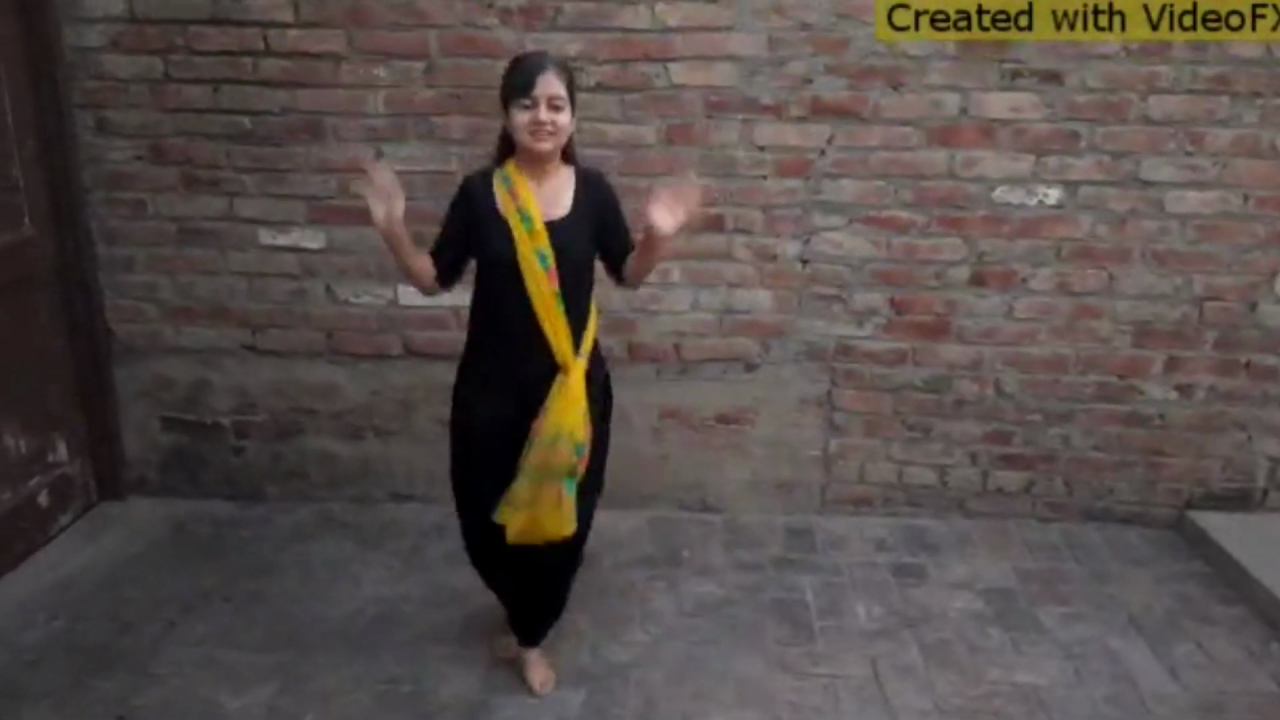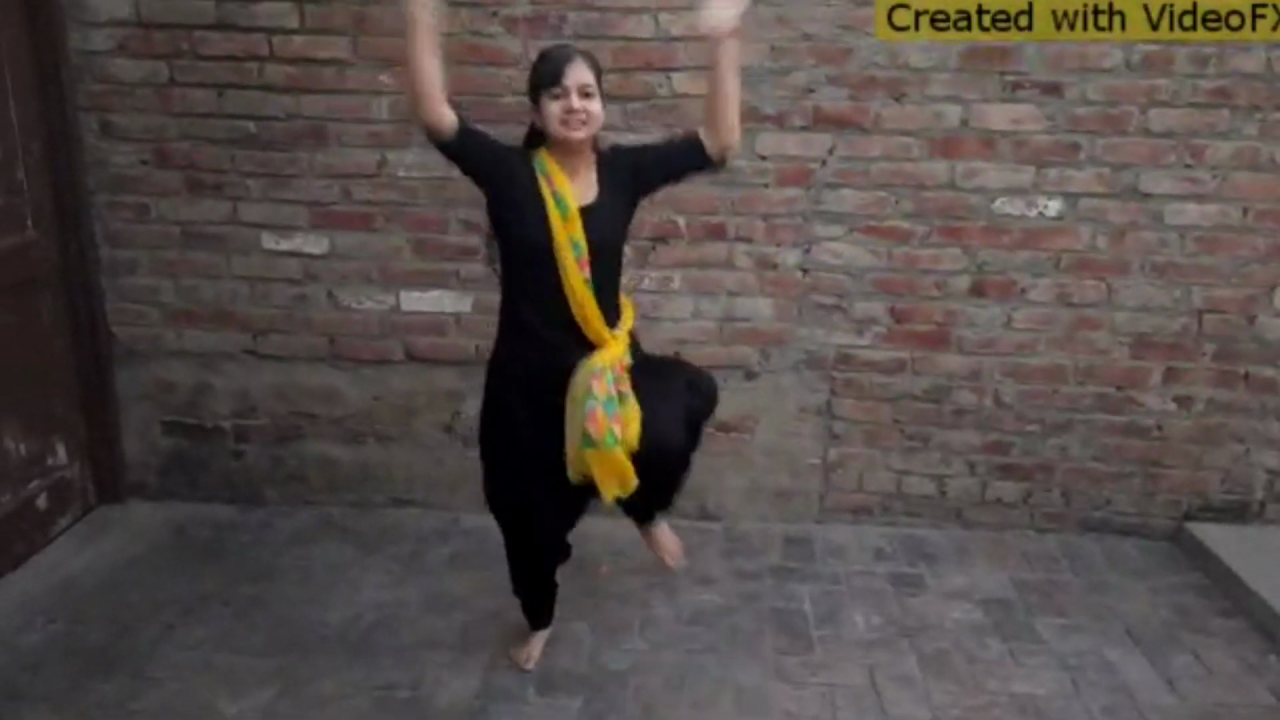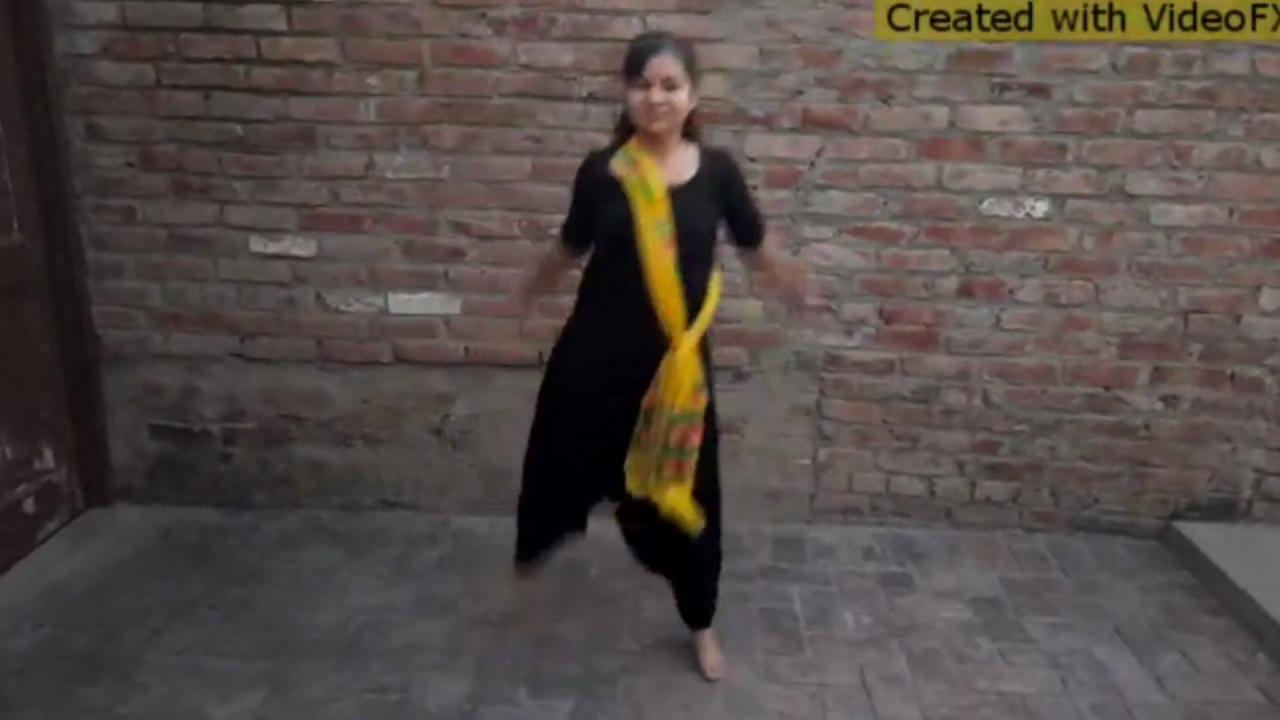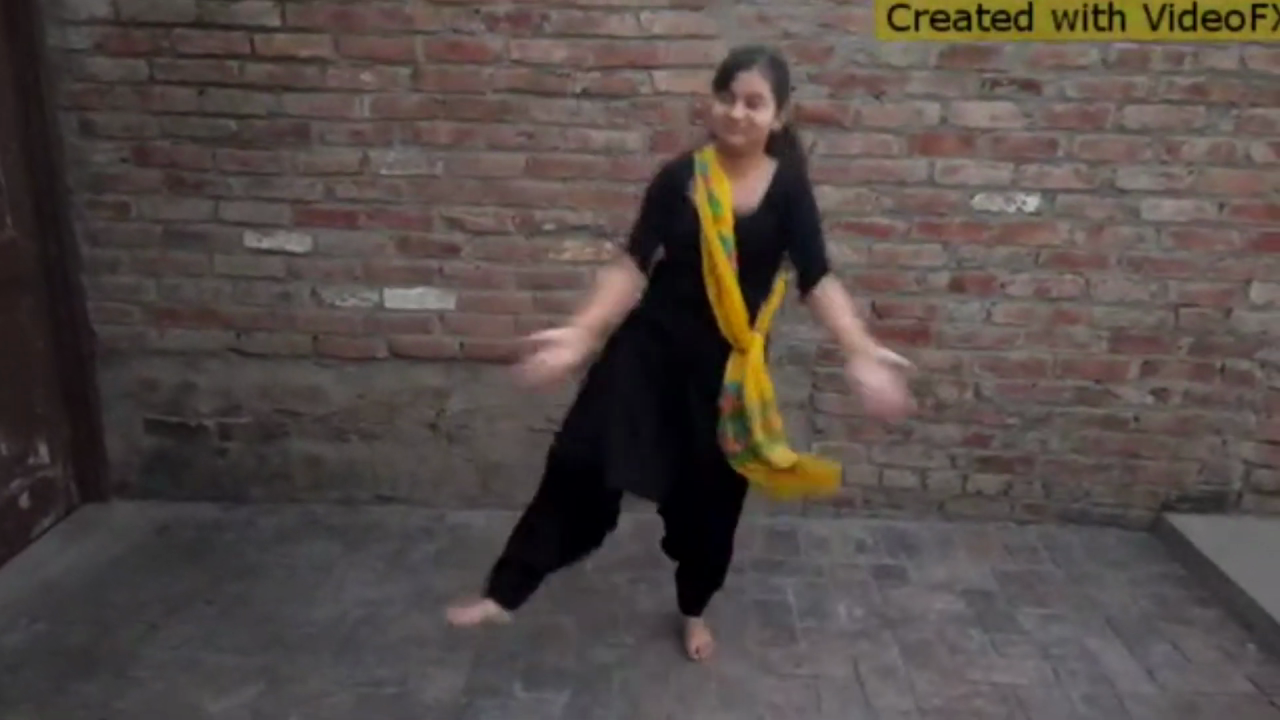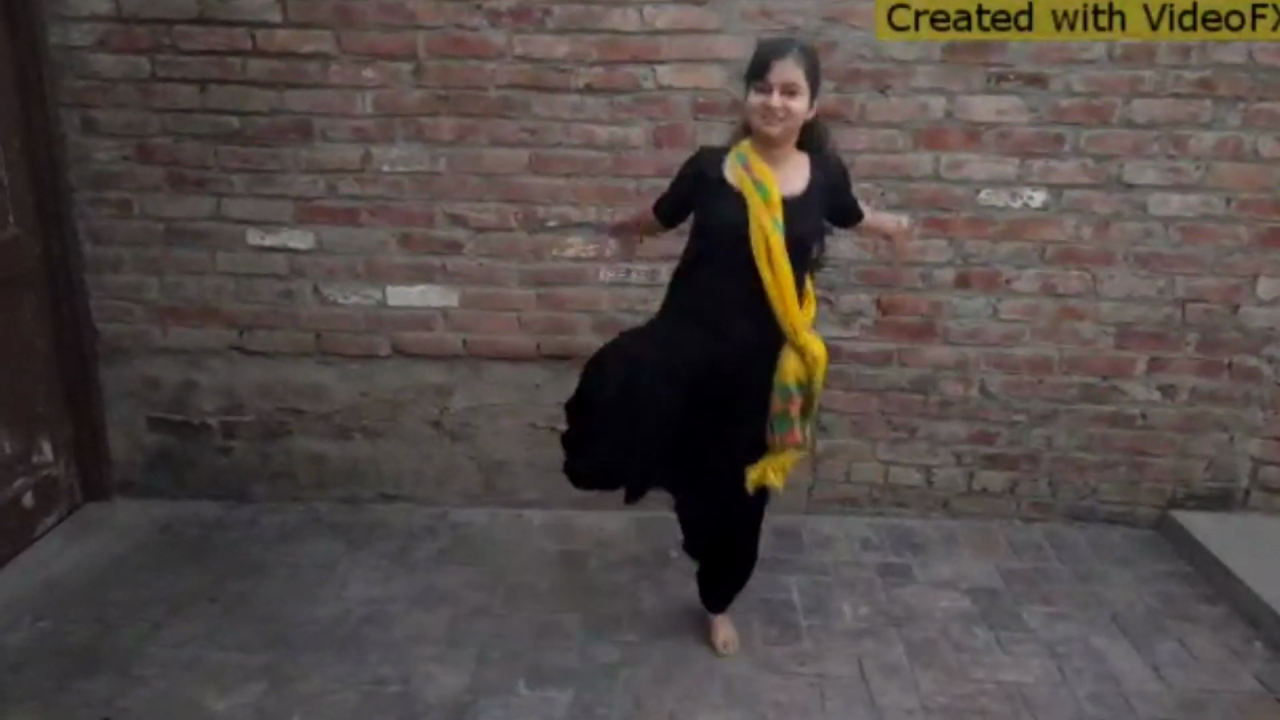
dt=0.4s
person 1, frame 1
left shoulder: (593, 190)
right shoulder: (478, 192)
left elbow: (628, 275)
right elbow: (434, 277)
left wrist: (657, 234)
right wrist: (391, 227)
right hip: (491, 386)
right knee: (489, 521)
left ankle: (530, 636)
right ankle: (519, 614)
person 1, frame 2
left shoulder: (625, 169)
right shoulder: (506, 170)
left elbow: (721, 144)
right elbow: (433, 112)
left hip: (608, 358)
right hip: (526, 370)
left knee: (670, 427)
right knee: (528, 514)
left ankle: (646, 510)
right ankle: (538, 622)
person 1, frame 3
left shoulder: (716, 170)
right shoulder: (602, 170)
left elbow: (752, 240)
right elbow: (572, 244)
left wrist: (782, 274)
right wrist: (536, 282)
left hip: (678, 361)
right hip: (596, 353)
left knee: (686, 498)
right knee: (561, 470)
left ankle: (701, 625)
right ankle: (535, 547)
person 1, frame 4
left shoulder: (789, 184)
right shoulder: (677, 176)
left elbow: (818, 280)
right elbow: (633, 265)
left wrist: (862, 353)
right wrist: (580, 336)
left hip: (726, 363)
right hip: (651, 346)
left knee: (712, 496)
right knee: (583, 463)
left ankle: (693, 609)
right ankle: (505, 592)
person 1, frame 5
left shoulder: (825, 174)
right shoulder: (710, 168)
left elbow: (849, 216)
right elbow: (662, 215)
left wrist: (888, 225)
right wrist: (619, 227)
left hip: (756, 361)
right hip: (680, 343)
left knee: (733, 493)
left ankle: (717, 605)
